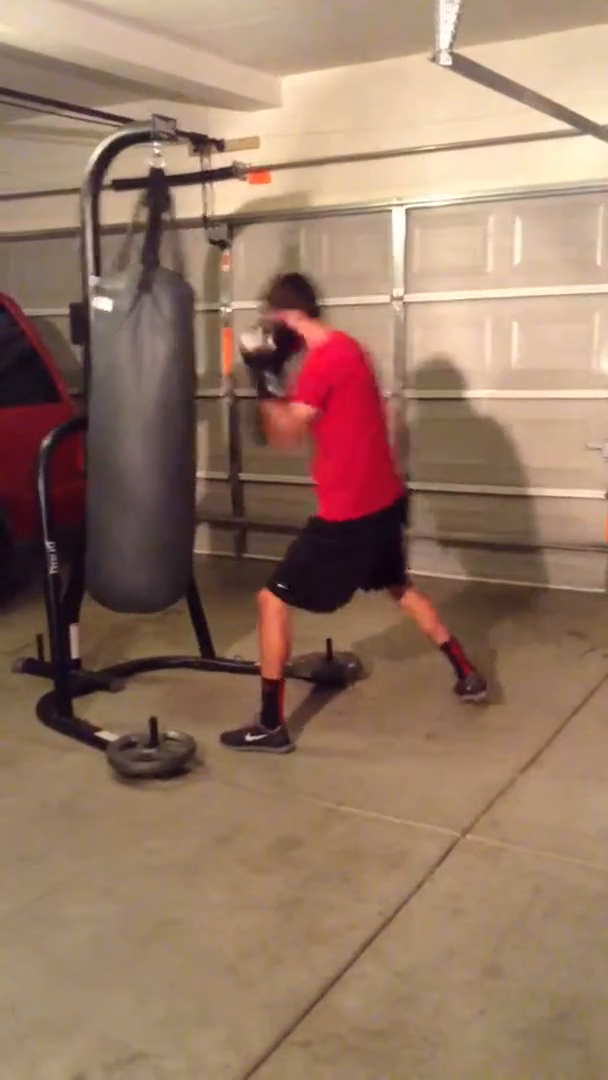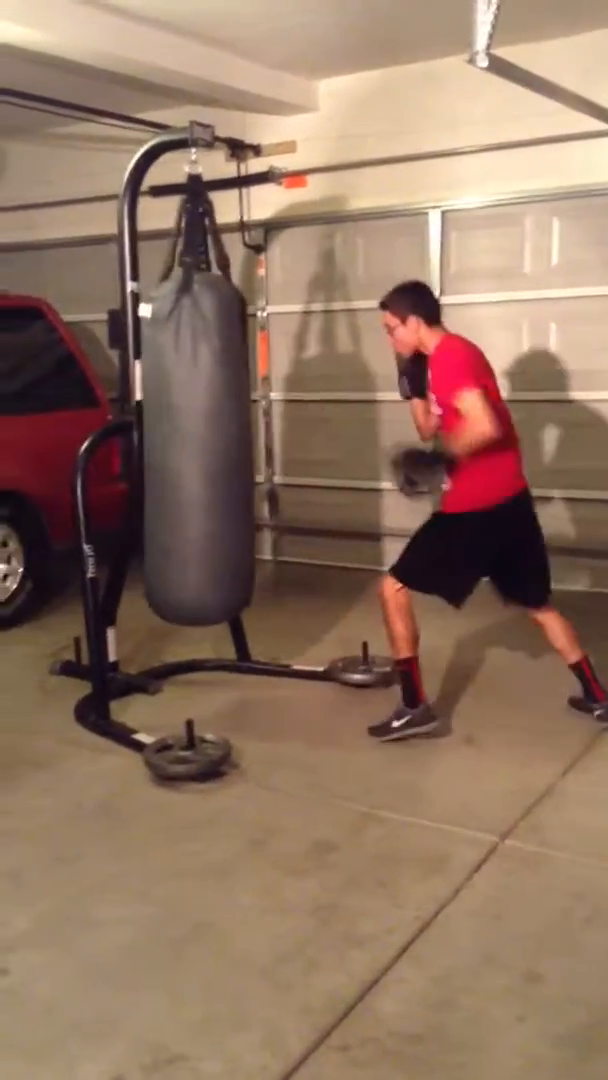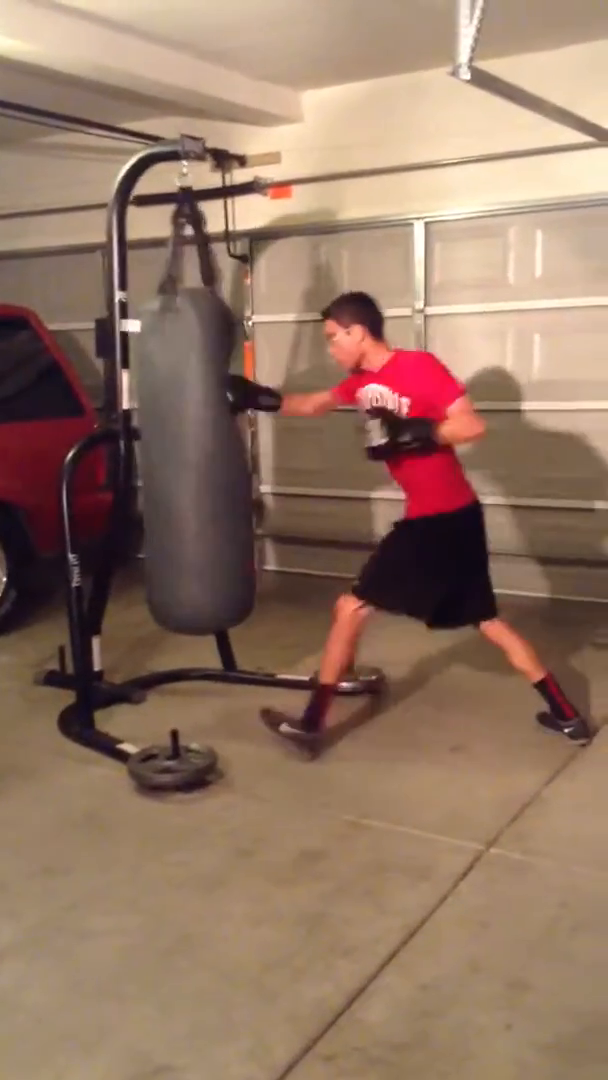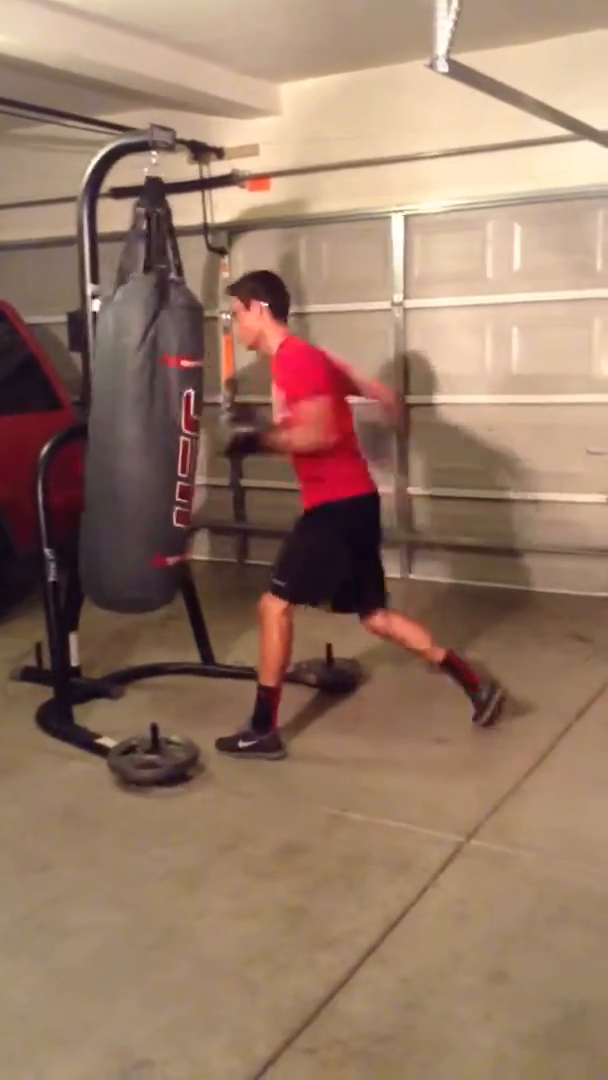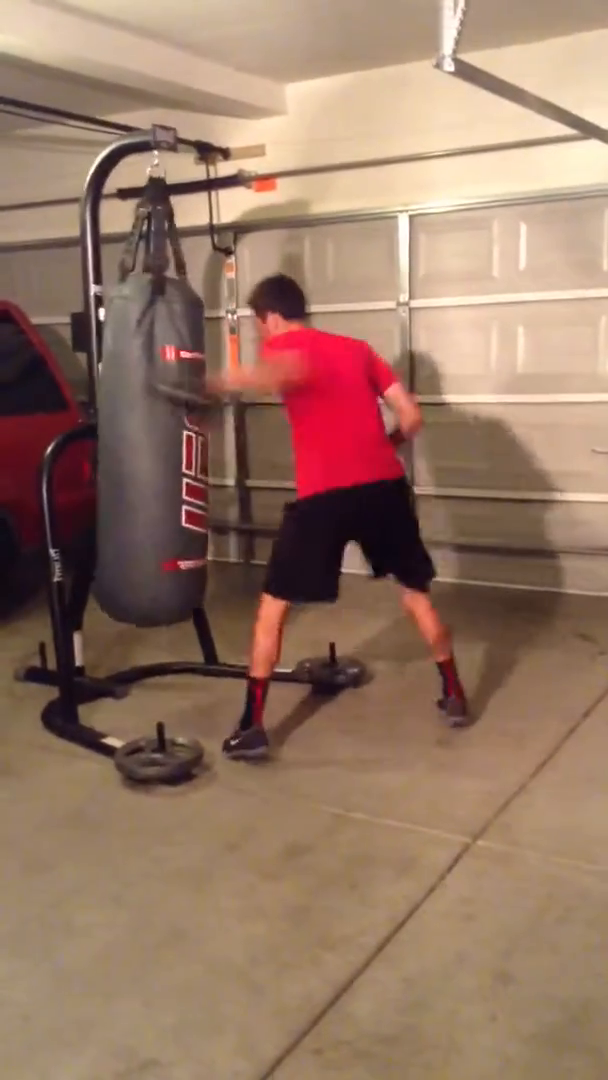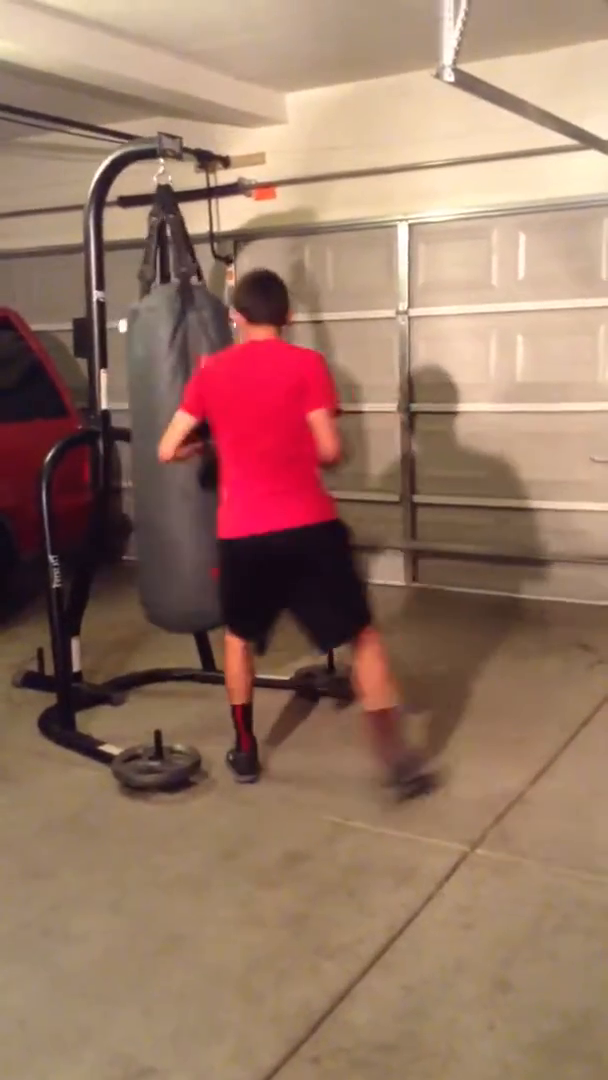
dt=0.4s
person 1, frame 1
left shoulder: (324, 361)
right shoulder: (345, 349)
left elbow: (285, 434)
left wrist: (265, 376)
right wrist: (274, 391)
left hip: (350, 512)
right hip: (386, 498)
left knee: (273, 601)
right knee: (399, 586)
left ankle: (271, 725)
right ankle: (468, 675)
person 1, frame 2
left shoulder: (447, 357)
right shoulder: (457, 352)
left elbow: (486, 429)
right elbow: (429, 428)
left wrist: (438, 457)
right wrist: (413, 381)
left hip: (473, 507)
right hip: (512, 499)
left knee: (394, 588)
right knee: (536, 603)
left ankle: (414, 707)
person 1, frame 3
left shoulder: (420, 367)
right shoulder: (363, 379)
left elbow: (472, 426)
right elbow: (311, 405)
left wrist: (417, 435)
left hip: (442, 517)
right hip: (455, 512)
left knee: (350, 608)
right knee: (488, 621)
left ankle: (311, 724)
right ankle: (567, 715)
person 1, frame 4
left shoulder: (297, 361)
right shoulder: (311, 358)
left elbow: (320, 434)
right elbow: (385, 397)
left wrist: (261, 437)
left hip: (336, 506)
right hip: (356, 499)
left knee: (275, 606)
right knee: (373, 615)
left ankle: (263, 730)
right ankle: (477, 686)
person 1, frame 5
left shoulder: (281, 347)
right shoulder: (357, 348)
left elbow: (282, 372)
right elbow: (411, 417)
left wrist: (220, 383)
left hip: (326, 496)
right hip: (385, 485)
left knee: (273, 603)
right knee: (414, 590)
left ankle: (252, 727)
right ankle: (453, 696)
person 1, frame 6
left shoulder: (211, 372)
right shoulder: (308, 365)
left elbow: (167, 451)
right elbow: (329, 451)
left hip: (242, 533)
right hip: (310, 526)
left knee: (237, 639)
right knee: (362, 638)
left ankle: (245, 750)
right ankle: (392, 754)
